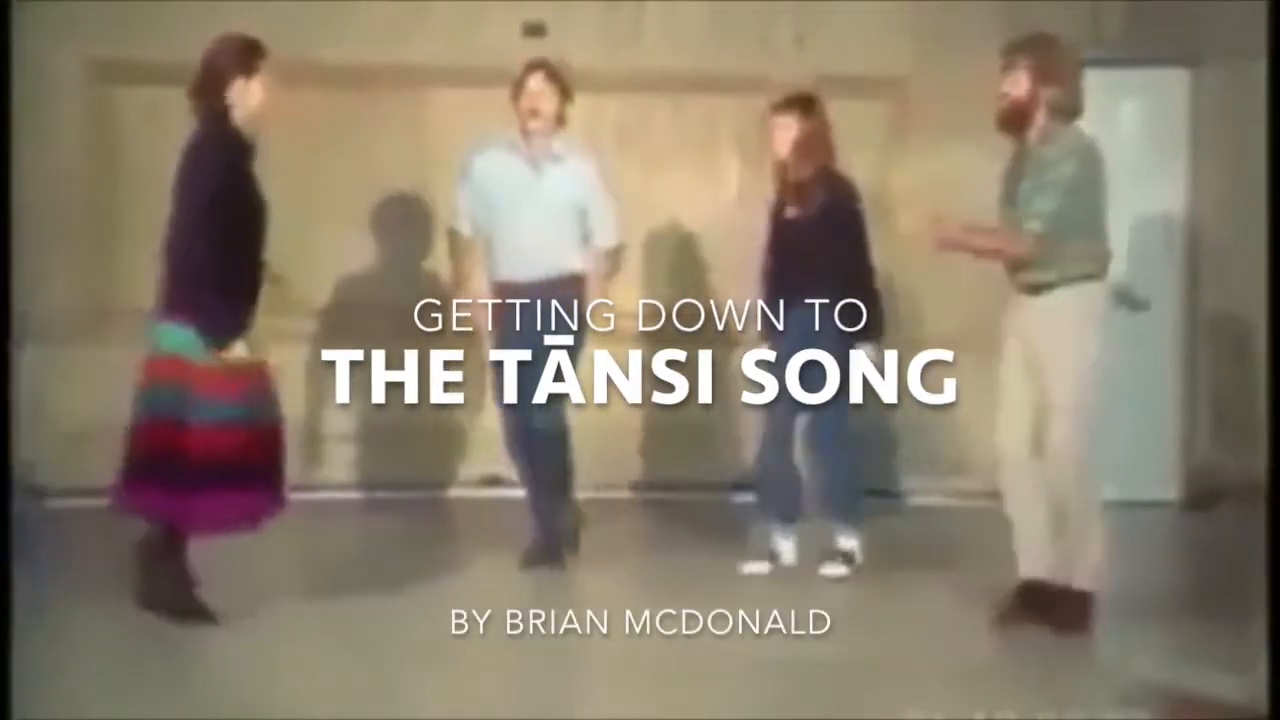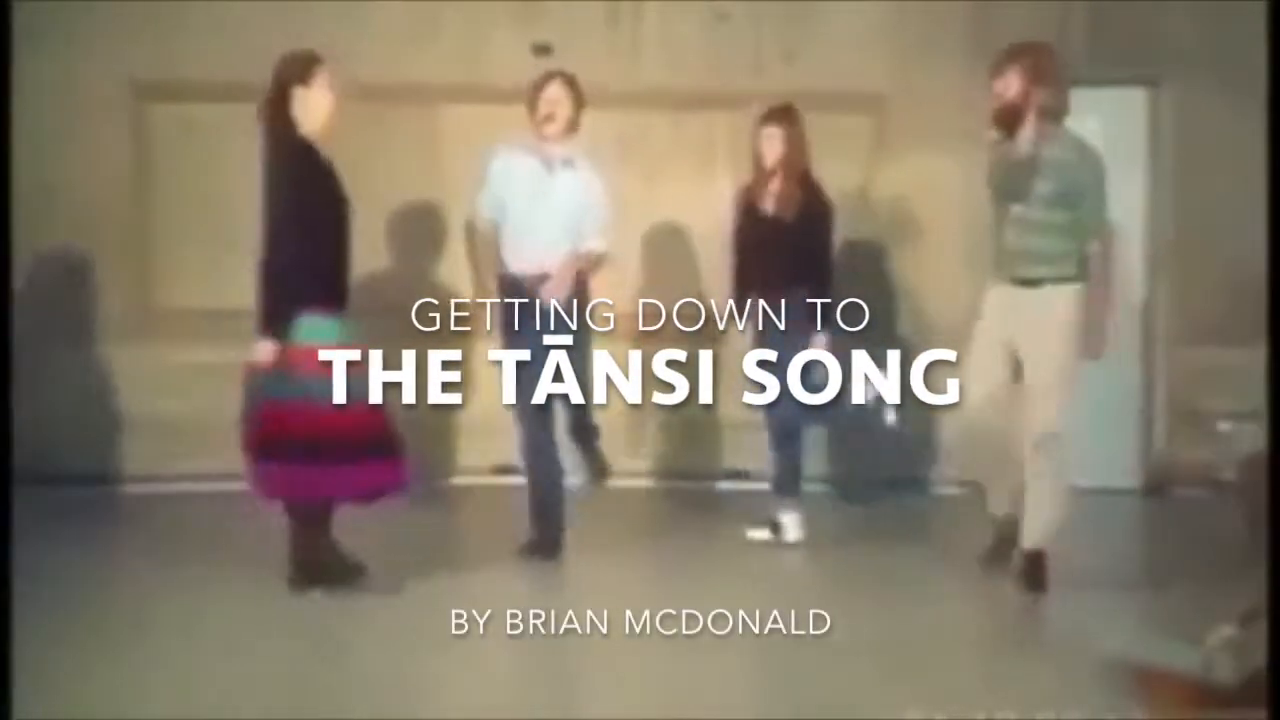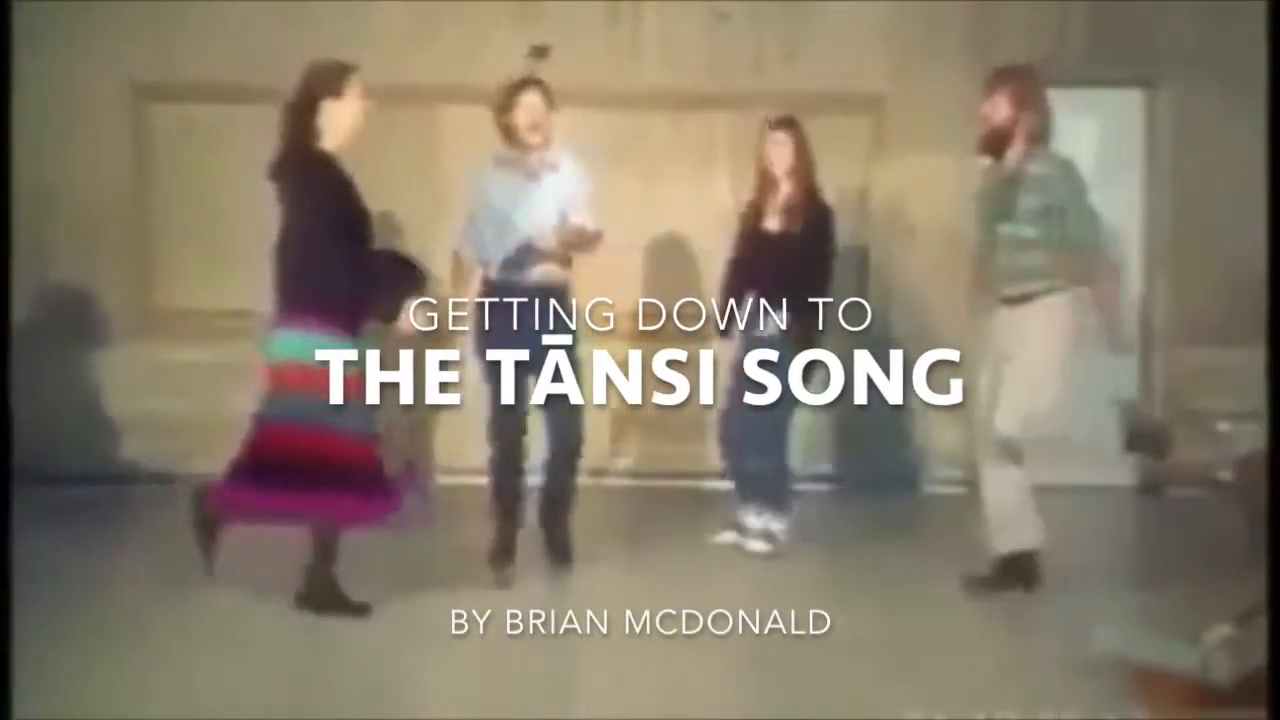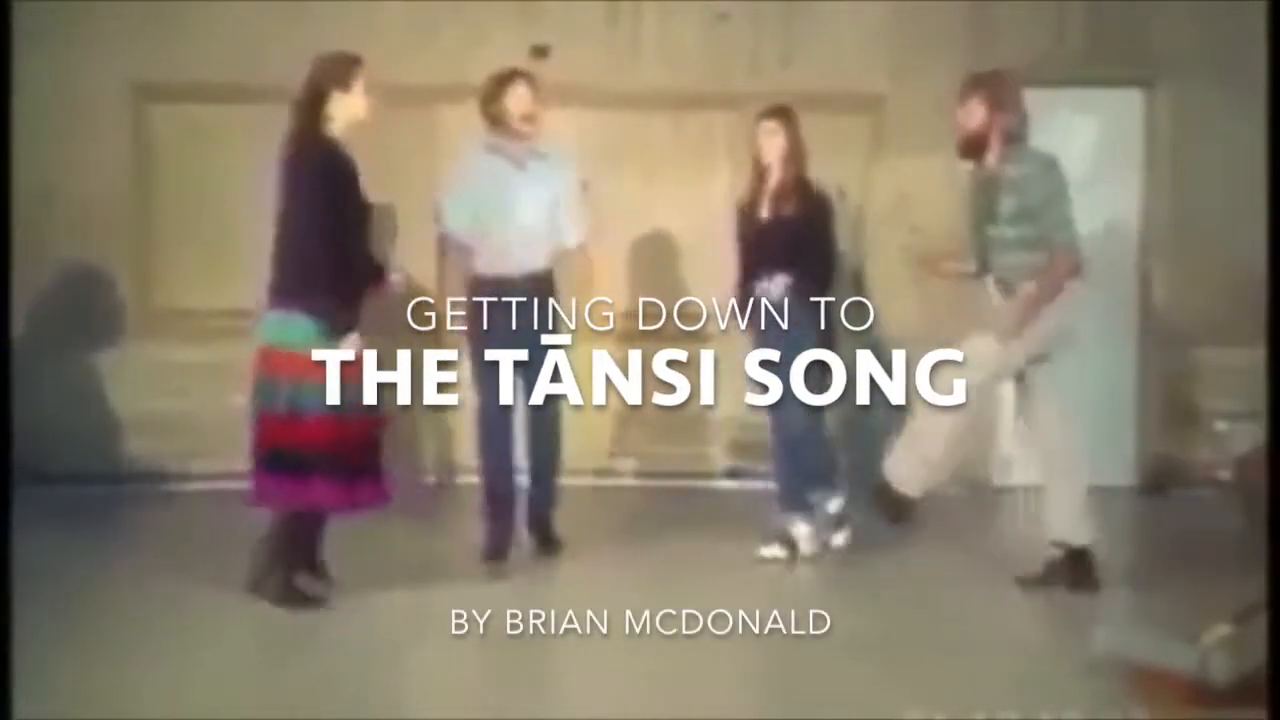
dt=0.7s
person 1, frame 1
left shoulder: (221, 150)
right shoulder: (215, 152)
right elbow: (197, 248)
right wrist: (223, 330)
left hip: (205, 324)
right hip: (201, 331)
left knee: (199, 448)
right knee: (204, 450)
left ankle: (162, 568)
right ankle: (164, 574)
person 1, frame 2
left shoulder: (296, 157)
right shoulder: (299, 159)
right elbow: (286, 247)
right wrist: (272, 330)
left hip: (302, 317)
right hip: (307, 320)
left knee: (305, 441)
right knee: (334, 437)
left ankle: (308, 554)
right ankle: (315, 547)
person 1, frame 3
left shoulder: (313, 171)
right shoulder: (317, 173)
left elbow: (347, 252)
right elbow: (335, 259)
left wrist: (407, 277)
right wrist: (395, 299)
left hip: (320, 327)
right hip: (317, 331)
left knee: (323, 453)
right knee: (325, 454)
person 1, frame 4
left shoulder: (320, 157)
right shoulder: (321, 159)
right elbow: (311, 246)
left wrist: (378, 274)
right wrist: (341, 323)
left hip: (314, 317)
right hip: (308, 320)
left knee: (322, 436)
right knee: (310, 441)
left ankle: (298, 544)
right ankle: (273, 566)
person 2, frame 1
left shoulder: (1072, 153)
right shoulder: (1029, 150)
left elbow: (1026, 243)
left wrist: (960, 236)
left hip: (1067, 304)
right hip: (1027, 304)
left knee: (1065, 449)
right knee: (1014, 444)
left ankle: (1076, 583)
right ankle: (1039, 577)
person 2, frame 2
left shoulder: (1076, 157)
right shoulder: (1000, 151)
left elbow: (1099, 241)
left wrist: (1095, 316)
left hip: (1054, 300)
right hip: (1004, 293)
left knee: (1041, 426)
right knee: (980, 406)
left ankle: (1035, 547)
right ankle: (1006, 517)
person 2, frame 3
left shoulder: (1056, 174)
right shoulder: (993, 177)
left elbow: (1093, 253)
left wrist: (1113, 324)
right wrist: (984, 297)
left hip: (1046, 313)
right hip: (1006, 315)
left knee: (1010, 431)
right knee: (998, 436)
right ankle: (1016, 550)
person 2, frame 4
left shoulder: (1035, 170)
right shoulder: (985, 176)
left elbow: (1065, 255)
left wrist: (1029, 306)
right wrist: (954, 263)
left hip: (1045, 306)
right hip: (1016, 304)
left knee: (957, 380)
right knee: (1049, 432)
left ankle: (901, 482)
right ankle: (1074, 556)
person 3, frame 1
left shoulder: (580, 168)
right shoulder: (486, 162)
left elbow: (607, 241)
right elbow: (465, 230)
left wrist: (600, 284)
right wrist: (471, 280)
left hip: (563, 297)
right hip: (510, 299)
left knee: (545, 408)
right knee: (517, 419)
left ankle: (561, 511)
right ankle: (549, 527)
person 3, frame 2
left shoulder: (586, 177)
right shoulder: (504, 162)
left elbow: (595, 248)
right elbow: (485, 225)
left wrist: (569, 269)
right wrist: (489, 281)
left hip: (562, 295)
right hip: (517, 295)
right knee: (529, 408)
left ankle: (584, 435)
right ankle: (548, 523)
person 3, frame 3
left shoulder: (570, 173)
right shoulder: (488, 179)
left elbow: (587, 234)
right elbow: (470, 252)
left wrist: (562, 240)
left hip: (551, 303)
right hip: (502, 302)
left knee: (565, 420)
right knee: (505, 423)
left ankle: (555, 524)
right ankle: (506, 533)
person 3, frame 4
left shoulder: (556, 169)
right shoulder: (472, 168)
left elbow: (572, 238)
right elbow: (454, 241)
left hip: (539, 294)
right hip: (490, 296)
left knee: (545, 411)
right knee: (495, 414)
left ankle: (541, 517)
right ankle: (499, 526)
person 4, frame 1
left shoulder: (834, 193)
right shoulder: (785, 198)
left elbow: (858, 269)
left wrist: (865, 335)
right wrist: (772, 330)
left hip: (825, 325)
right hip: (788, 326)
left knee: (825, 431)
right knee: (777, 434)
left ankle: (846, 541)
right ankle: (780, 542)
person 4, frame 2
left shoulder: (809, 198)
right shoulder: (751, 196)
left elbow: (821, 266)
left wrist: (823, 325)
right wrist: (742, 307)
left hip: (799, 312)
right hip: (769, 313)
left knee: (788, 409)
right knee: (783, 414)
right ankle: (789, 513)
person 4, frame 3
left shoulder: (814, 212)
right shoulder: (756, 209)
left elbow: (819, 279)
right elbow: (739, 270)
left wrist: (789, 318)
right wrist: (729, 321)
left hip: (789, 331)
right hip: (756, 326)
left knee: (766, 425)
right knee: (735, 425)
left ankle: (772, 520)
right ankle: (750, 515)
person 4, frame 4
left shoulder: (810, 201)
right shoulder: (751, 203)
left elbow: (824, 268)
left wrist: (788, 281)
right wrist: (747, 307)
left hip: (801, 321)
right hip: (768, 321)
left knee: (797, 422)
right knee: (786, 423)
right ankle: (800, 524)
